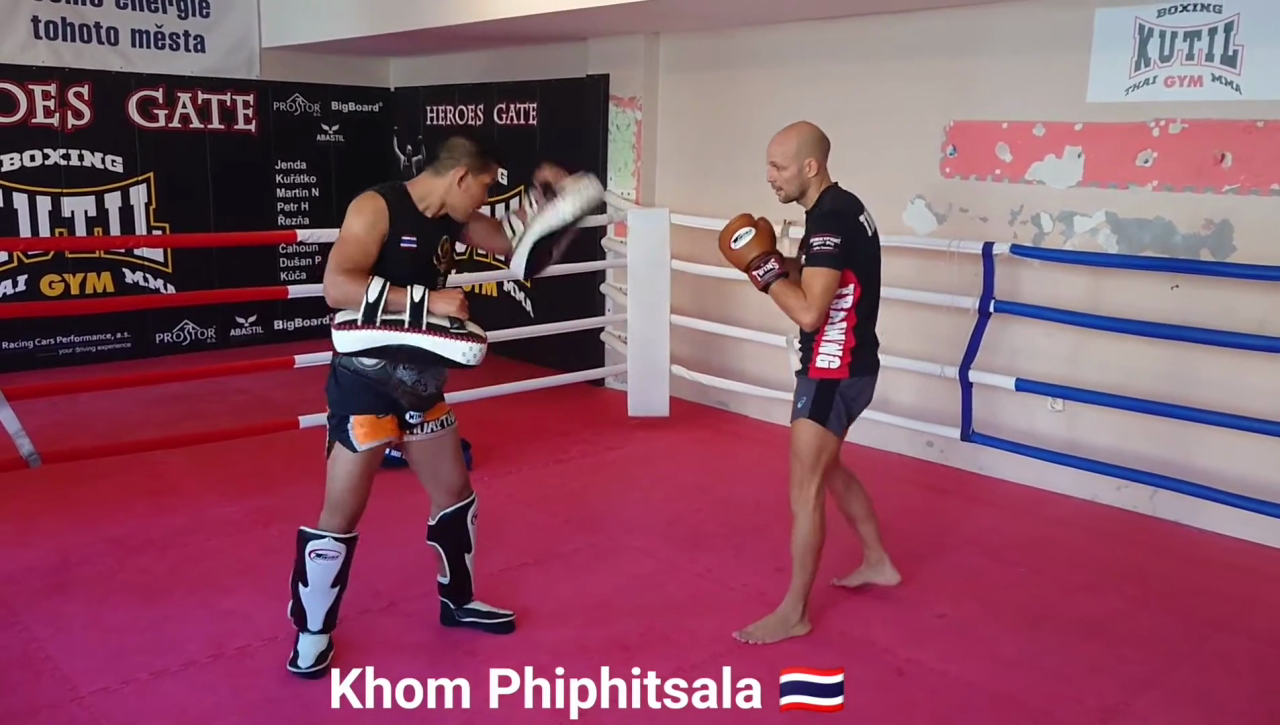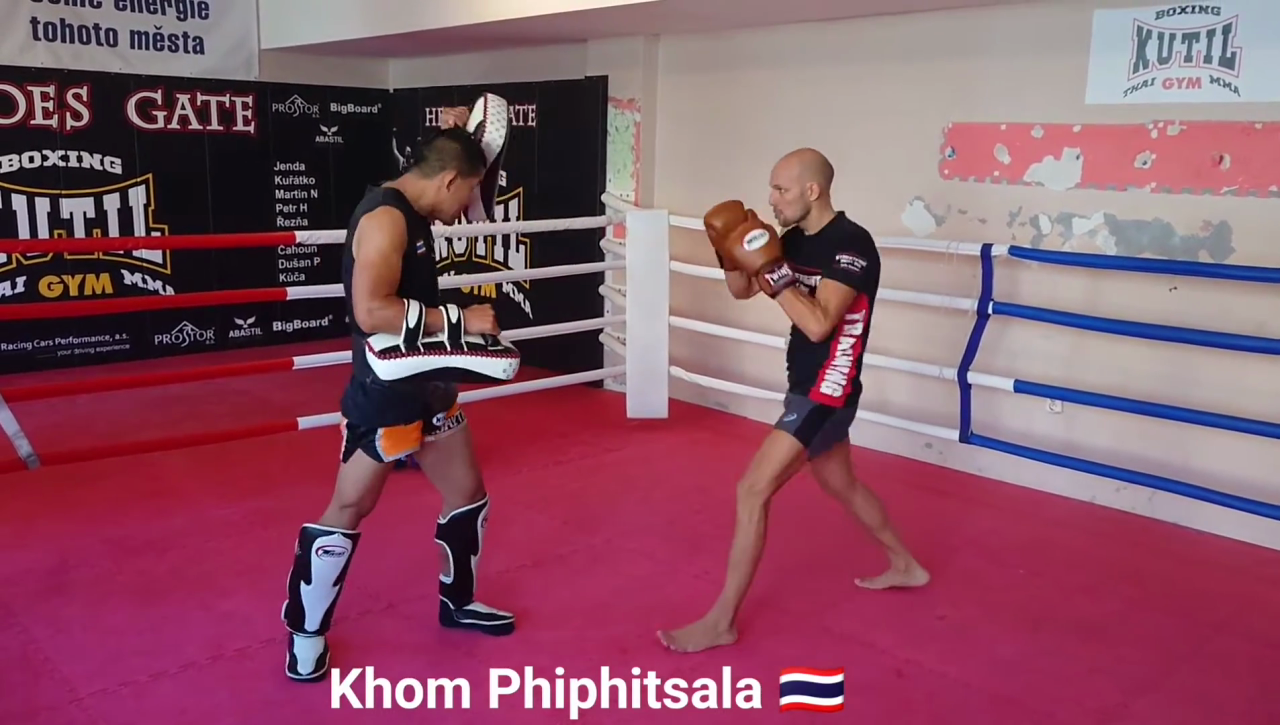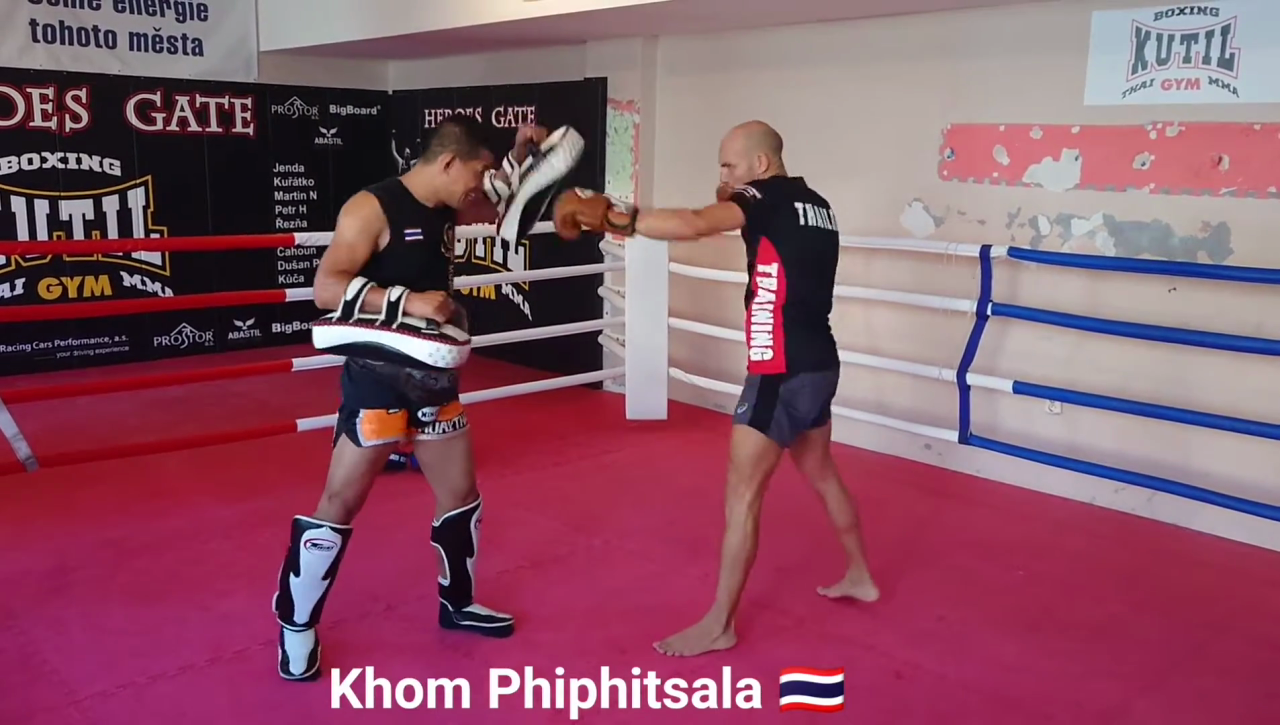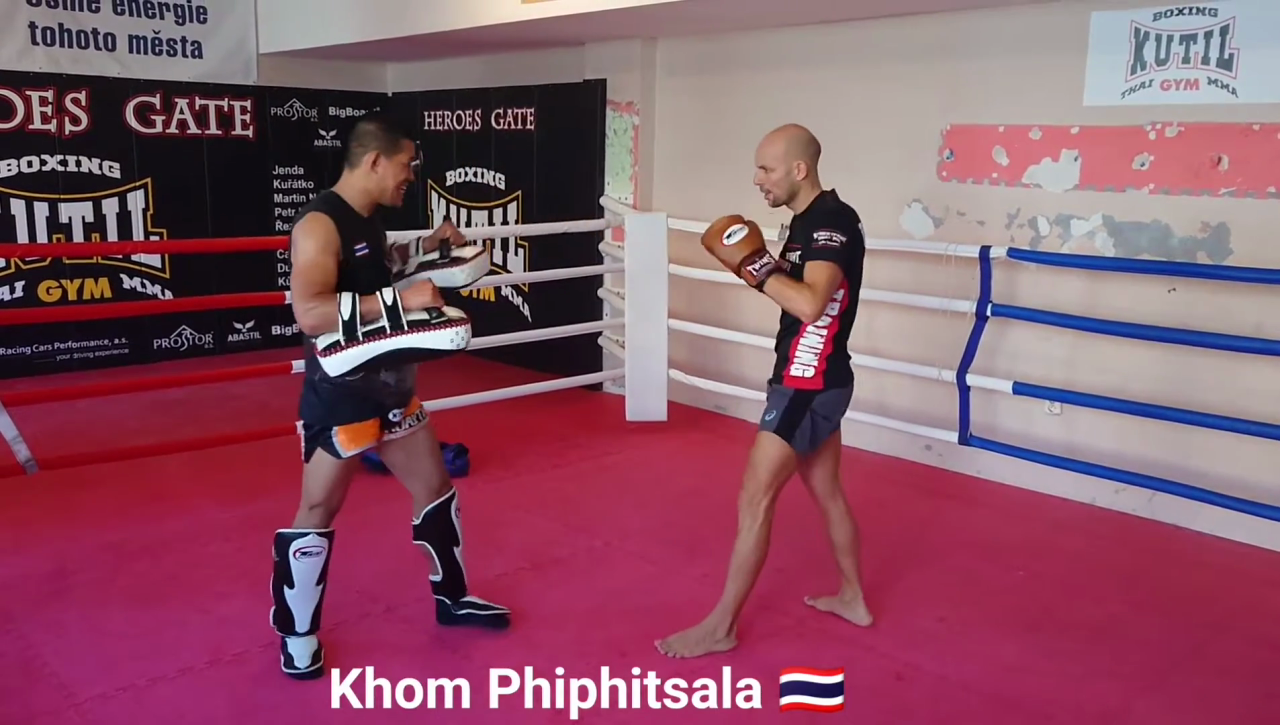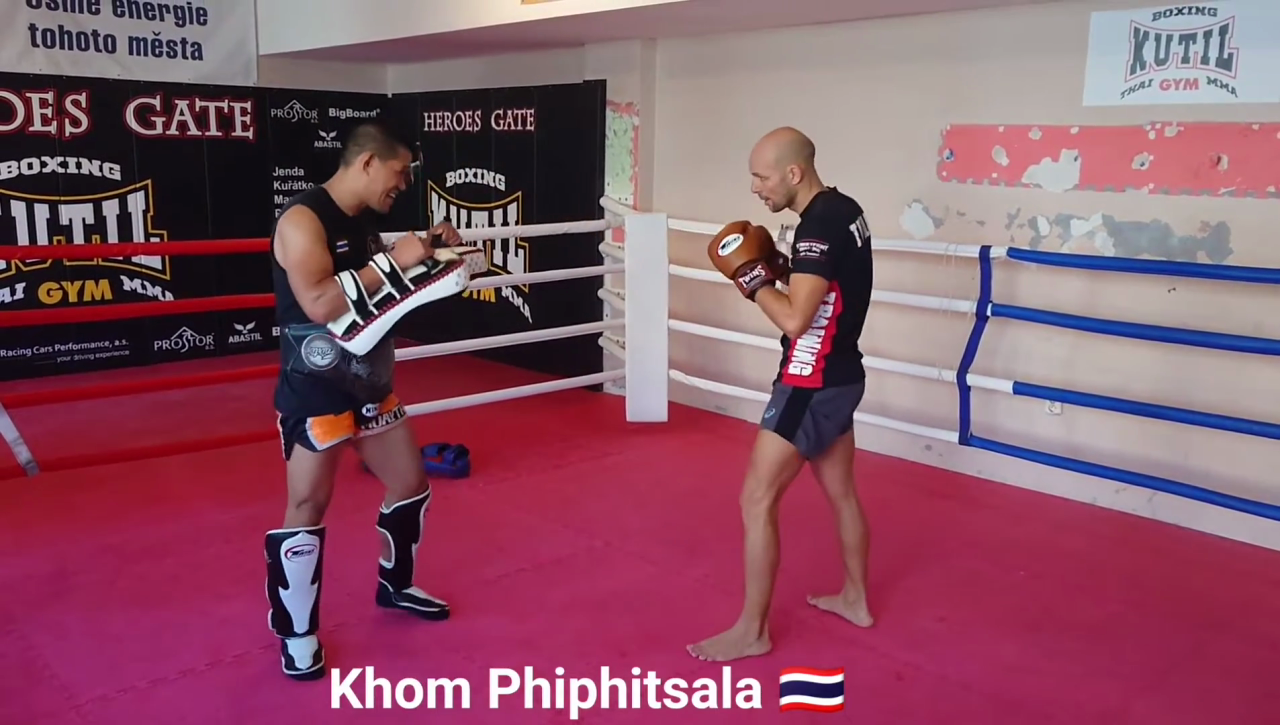
dt=0.3s
person 1, frame 1
left shoulder: (447, 220)
right shoulder: (376, 207)
left elbow: (507, 243)
right elbow: (338, 286)
left wrist: (539, 197)
right wrist: (426, 299)
left hip: (422, 386)
right hip: (365, 387)
left knee: (455, 494)
right knee: (340, 515)
left ankle: (458, 601)
right ankle: (313, 631)
person 1, frame 2
left shoulder: (414, 208)
right shoulder: (384, 219)
left elbow: (454, 176)
right elbow: (373, 312)
left wrist: (455, 138)
right wrist: (460, 320)
left hip: (431, 389)
right hip: (385, 395)
left knee: (469, 495)
right knee: (346, 515)
left ankle: (457, 602)
right ankle: (307, 632)
person 1, frame 3
left shoulder: (444, 208)
right shoulder: (372, 207)
left elbow: (502, 204)
right elbow: (326, 289)
left wrist: (518, 153)
right wrist: (405, 300)
left hip: (436, 386)
right hip: (378, 386)
left knee: (462, 497)
right knee: (340, 506)
left ankle: (458, 604)
right ankle: (297, 626)
person 1, frame 4
left shoulder: (367, 219)
right shoulder: (319, 225)
right elbow: (311, 314)
left wrist: (426, 247)
right wrist: (400, 299)
left hip: (391, 388)
right hip: (338, 396)
left knee: (435, 489)
right knee: (318, 514)
left ankle: (451, 598)
right ankle: (296, 632)
person 1, frame 5
left shoulder: (361, 221)
right shoulder: (302, 219)
right elbow: (320, 302)
left wrist: (420, 251)
right wrist: (393, 262)
left hip: (370, 384)
right hip: (315, 391)
left knee: (410, 485)
right knee: (307, 511)
left ankle: (395, 586)
right ankle: (297, 633)
person 2, frame 1
left shoulder: (831, 220)
right shoulder: (839, 207)
left elbow: (809, 313)
left wrist: (760, 267)
right wrist: (774, 259)
left hip: (833, 372)
right hip: (849, 366)
left knee: (805, 490)
right knee: (828, 469)
left ankle: (794, 612)
right ankle: (877, 561)
person 2, frame 2
left shoulder: (853, 247)
right shoulder: (798, 237)
left elbow: (818, 325)
right elbow: (741, 289)
left wrist: (773, 269)
right wrist: (731, 254)
left hip: (825, 394)
right hip: (822, 389)
left knee: (751, 494)
right knee: (842, 484)
left ankle: (721, 622)
right ankle: (904, 566)
person 2, frame 3
left shoulder: (766, 199)
right shoulder: (816, 206)
left elbow: (691, 224)
left wrist: (611, 217)
left hip: (781, 374)
right hip: (821, 366)
left knee: (741, 498)
right knee: (819, 472)
left ankle: (718, 625)
right ankle: (859, 575)
person 2, frame 4
left shoulder: (830, 222)
right shoulder: (812, 219)
left elbow: (810, 305)
left wrist: (753, 265)
right wrist: (758, 263)
left hip: (807, 386)
right hip: (823, 381)
left knee: (755, 501)
right knee: (827, 493)
left ankle: (720, 626)
right ankle: (852, 598)
person 2, frame 5
left shoulder: (820, 225)
right shoulder: (842, 210)
left elbow: (794, 320)
left wrist: (751, 277)
right wrist: (775, 266)
left hip: (811, 384)
right hip: (841, 377)
left knee: (757, 500)
right knee: (840, 491)
left ankle: (751, 630)
right ankle: (855, 598)
